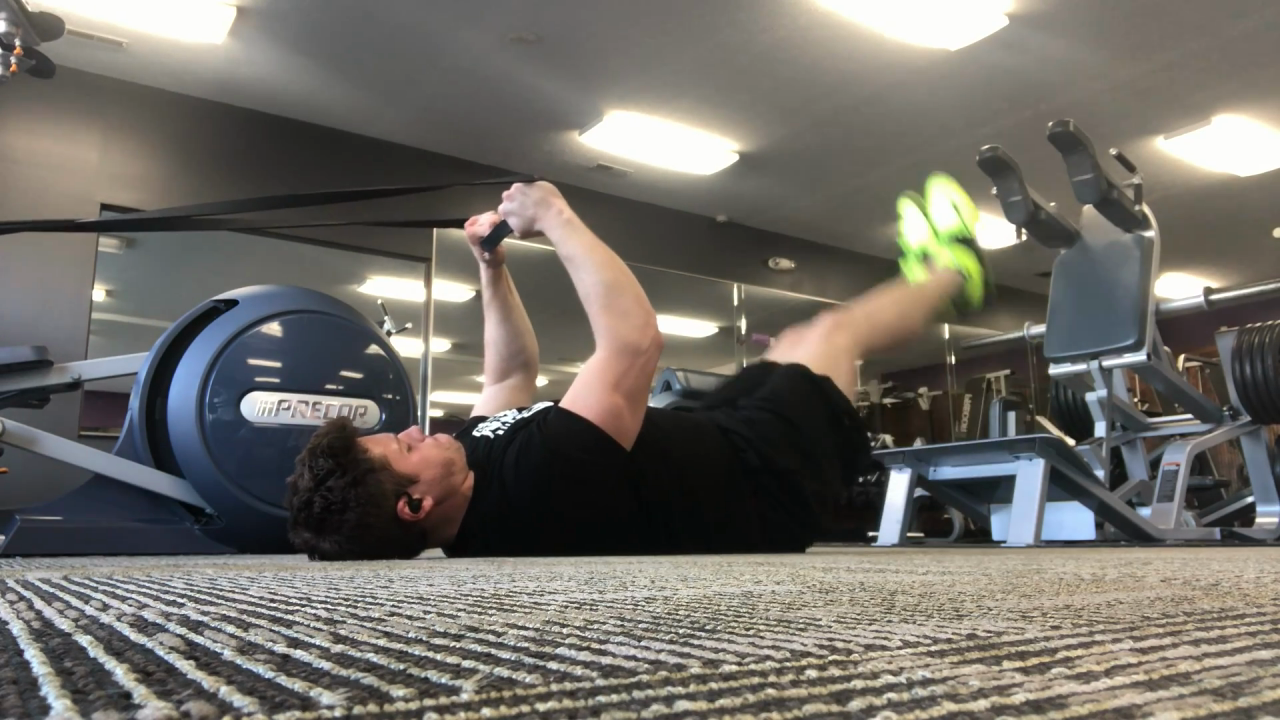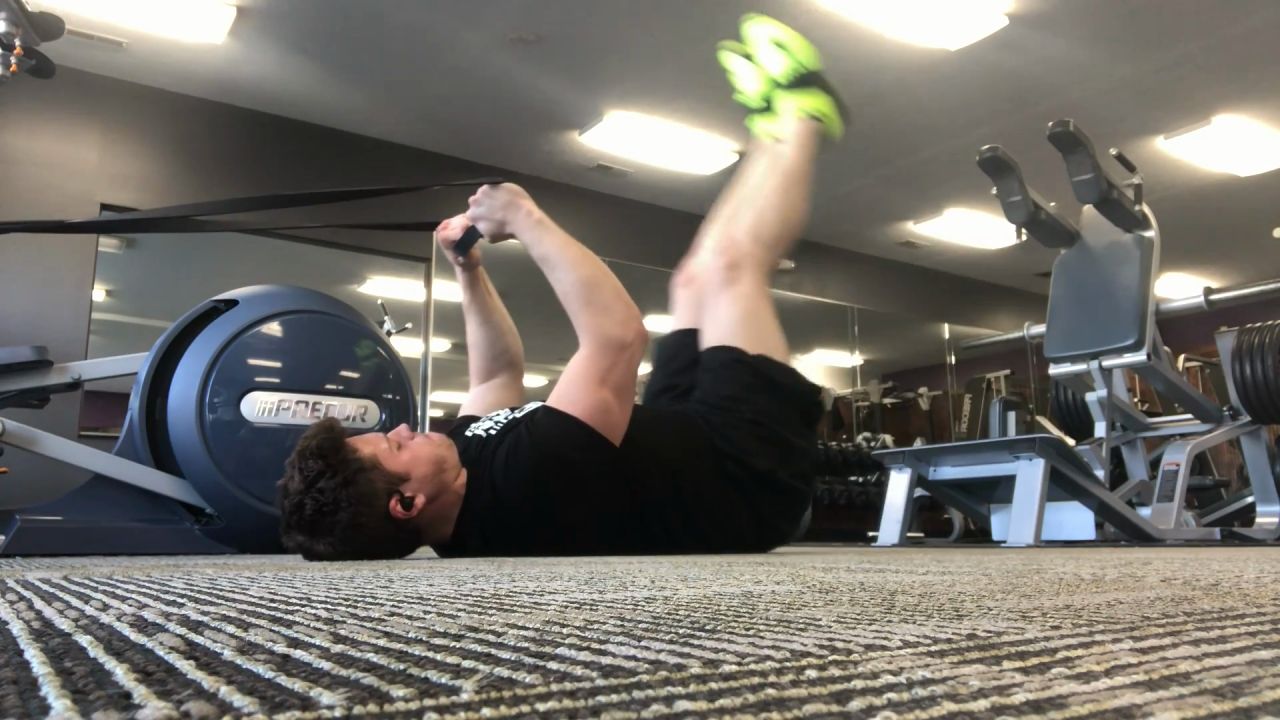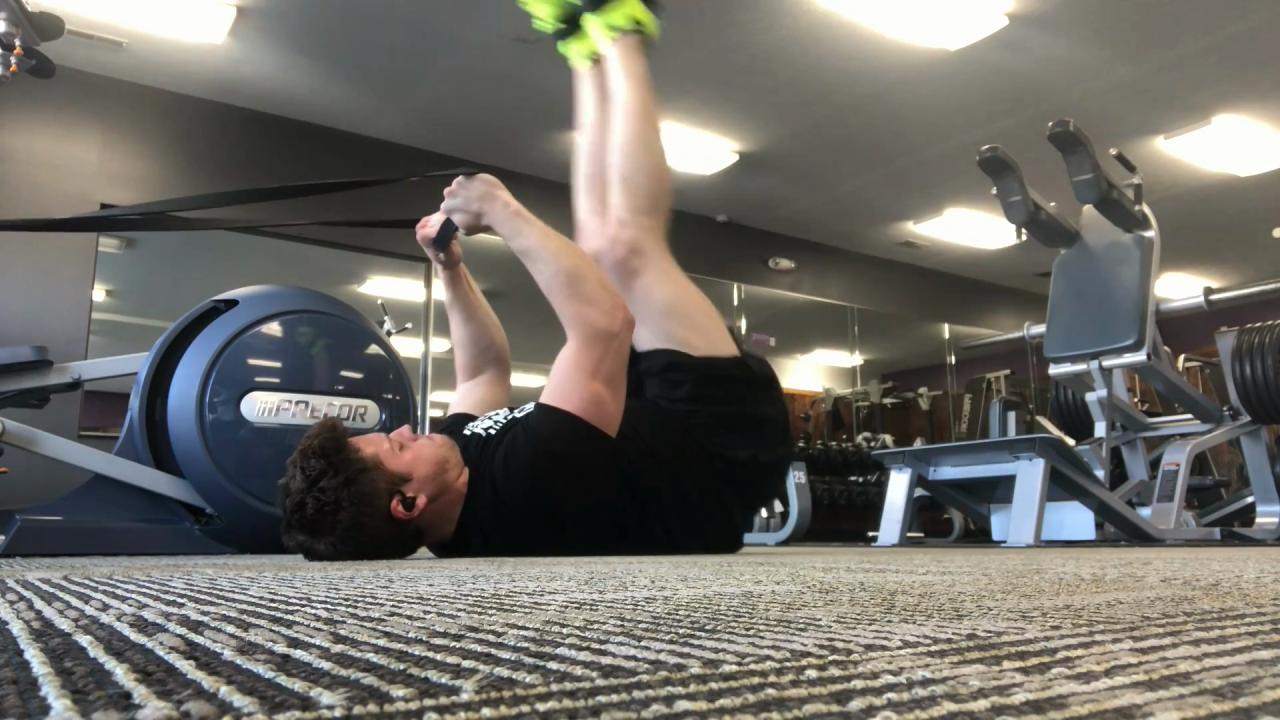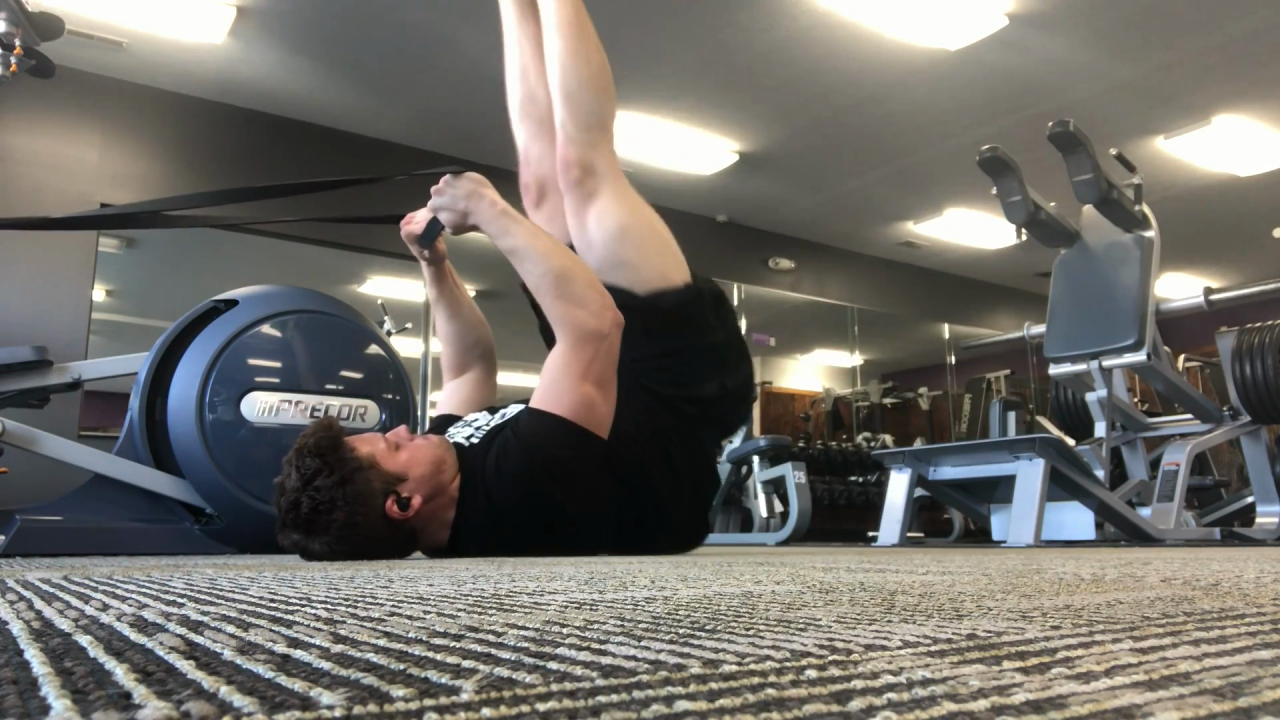
dt=0.3s
person 1, frame 1
left shoulder: (476, 462)
right shoulder: (537, 485)
left elbow: (511, 376)
right elbow: (634, 343)
left wrist: (491, 268)
right wrist: (554, 218)
left hip: (709, 453)
right hip: (757, 476)
left knee: (794, 346)
right knee: (830, 334)
left ankle: (929, 277)
right ankle: (951, 271)
person 1, frame 2
left shoulder: (465, 457)
right shoulder: (531, 482)
left elbow: (499, 375)
right elbow: (617, 334)
left wrist: (469, 272)
right wrist: (524, 219)
left hip: (682, 444)
right hip: (742, 464)
left knee: (697, 282)
right knee: (729, 264)
left ankle: (776, 120)
right ankle: (801, 113)
person 1, frame 3
left shoulder: (463, 495)
right shoulder: (528, 484)
left elbow: (485, 371)
right elbow: (605, 324)
left wrist: (449, 268)
right wrist: (501, 213)
left hip: (655, 434)
right hip: (723, 444)
right knee: (626, 252)
left ankle: (590, 52)
person 1, frame 4
right shoulder: (523, 489)
left elbow: (470, 368)
right elbow: (595, 325)
left wrist: (434, 266)
right wrist: (490, 213)
left hip: (622, 388)
right hip: (682, 392)
left knee: (548, 184)
right knee: (583, 174)
